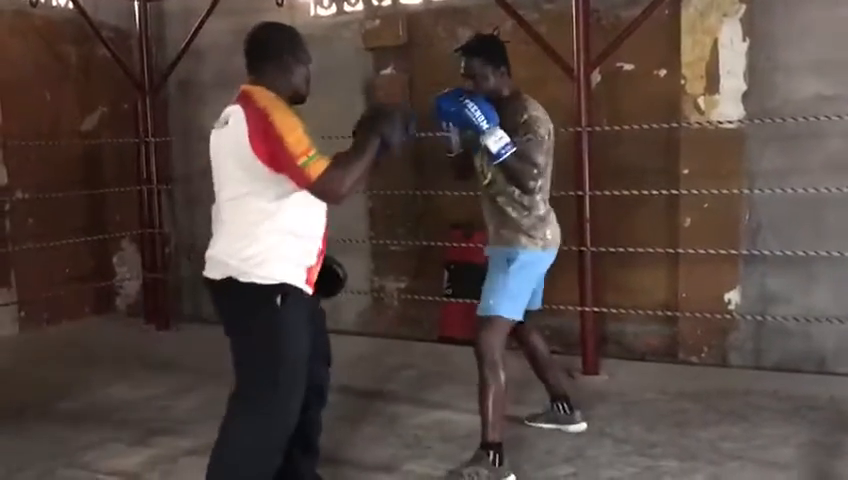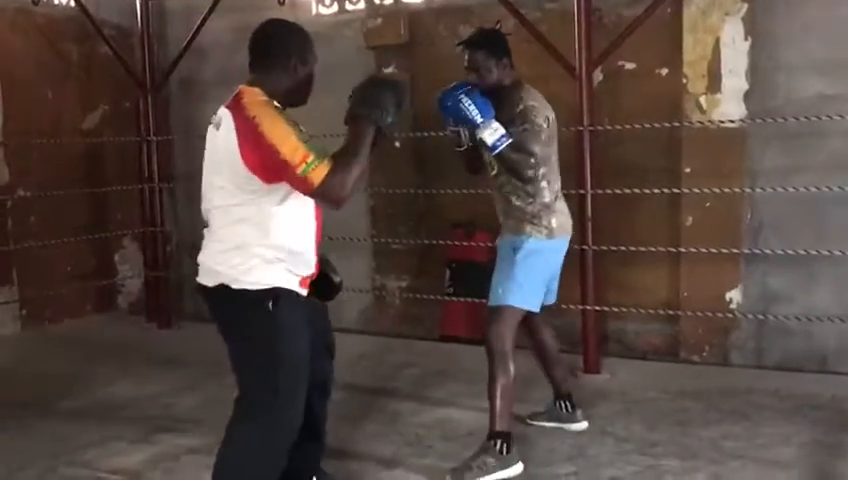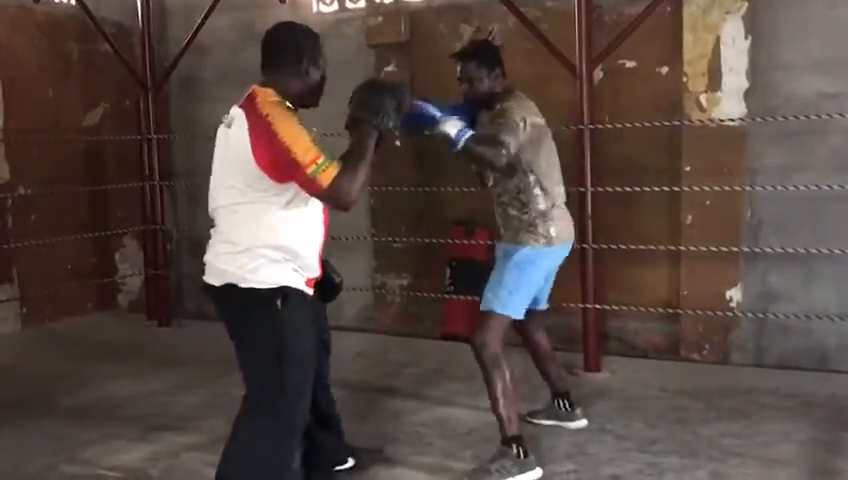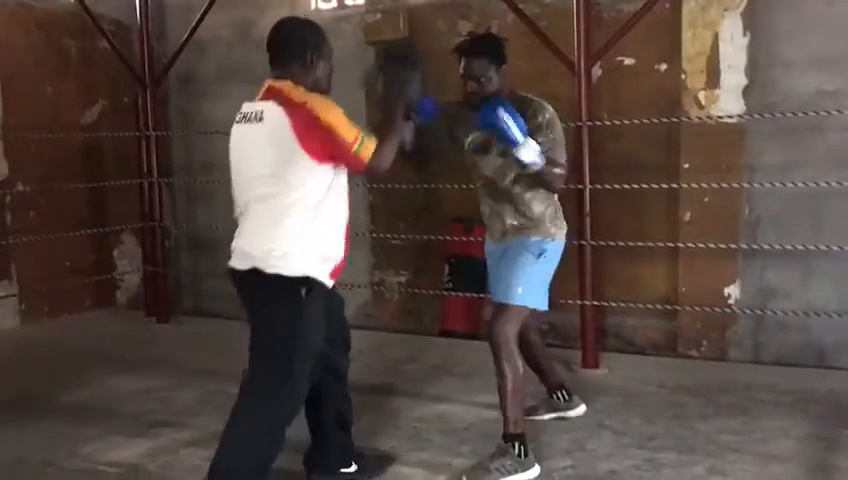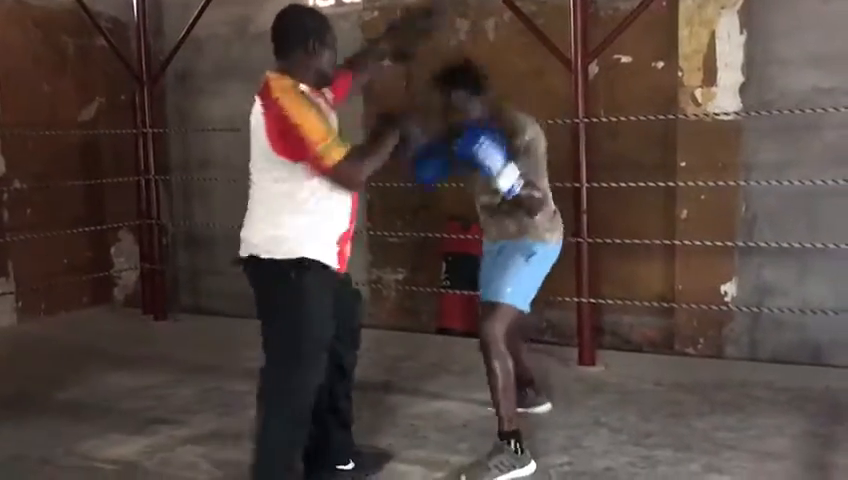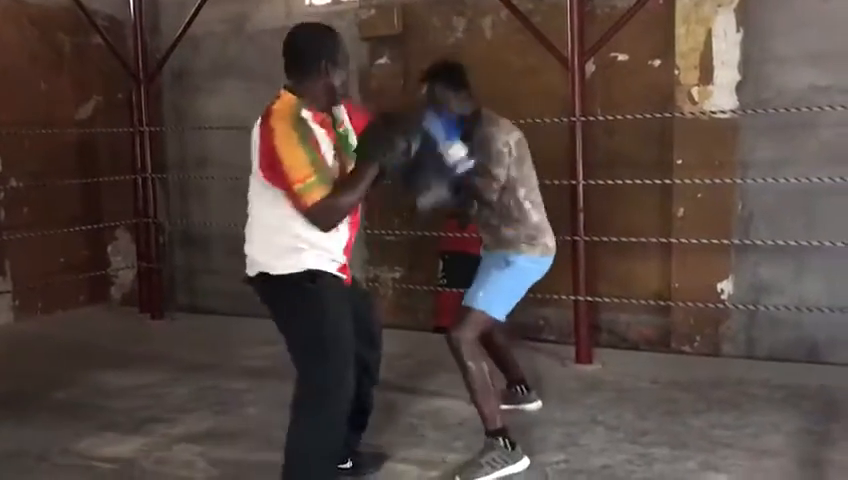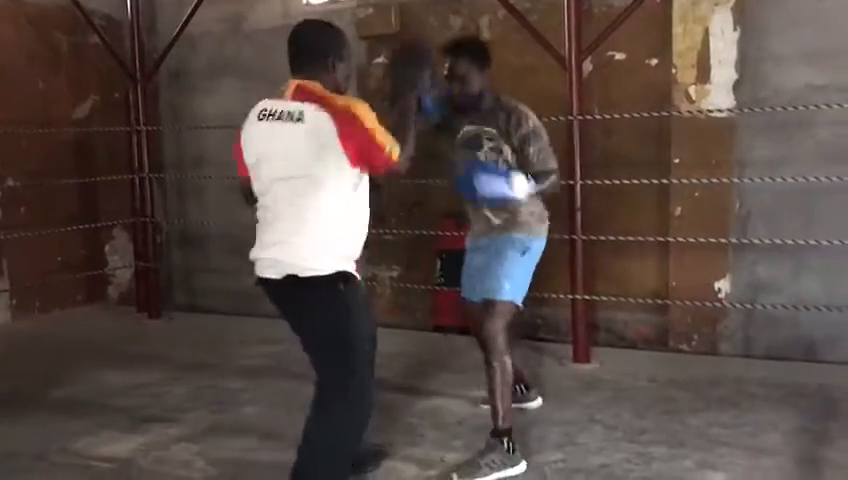
dt=0.2s
person 1, frame 1
left shoulder: (240, 113)
right shoulder: (269, 113)
right elbow: (332, 185)
left wrist: (312, 253)
right wrist: (374, 137)
left hip: (274, 278)
right hip: (260, 283)
left knee: (308, 377)
right knee: (268, 401)
person 1, frame 2
left shoulder: (239, 111)
right shoulder: (262, 118)
right elbow: (335, 189)
left wrist: (306, 261)
right wrist: (366, 125)
left hip: (267, 280)
right hip: (254, 286)
left knee: (312, 366)
right knee: (271, 405)
person 1, frame 3
left shoulder: (250, 112)
right shoulder: (275, 120)
right elbow: (343, 193)
right wrist: (368, 129)
left hip: (272, 278)
right hip: (260, 285)
left knee: (307, 369)
right knee: (276, 404)
person 1, frame 4
left shoulder: (256, 110)
right shoulder: (307, 109)
right elbow: (379, 157)
right wrist: (398, 105)
left hip: (292, 268)
right hip: (285, 274)
left knee: (329, 363)
right knee: (273, 391)
person 1, frame 5
left shoulder: (310, 90)
right shoulder: (286, 102)
left elbow: (351, 68)
right elbow: (350, 174)
left wrist: (395, 39)
right wrist: (392, 133)
left hip: (318, 257)
right hip: (287, 261)
left knee: (337, 357)
right knee: (294, 374)
person 1, frame 6
left shoulder: (331, 113)
right shoulder: (286, 127)
left elbow: (364, 134)
right elbow: (324, 214)
right wrist: (371, 164)
left hip: (318, 268)
right hip: (293, 274)
left knee: (361, 352)
right knee: (327, 382)
person 1, frame 7
left shoulder: (262, 111)
right shoulder: (344, 113)
left elbow: (251, 186)
right elbow: (398, 161)
right wrist: (407, 104)
left hip: (277, 264)
right hip: (318, 272)
left knee: (345, 366)
right knee: (348, 382)
person 2, frame 1
left shoulder: (528, 116)
right shoulder: (495, 114)
left elbow: (530, 180)
right elbow: (463, 172)
left hip: (526, 242)
right hip: (510, 240)
left knee: (488, 341)
right knee: (520, 327)
right ankle: (565, 407)
person 2, frame 2
left shoulder: (527, 106)
right shoulder: (501, 106)
left elbow: (526, 169)
right elbow: (474, 166)
left wrist: (484, 125)
right wrist: (467, 129)
left hip: (535, 232)
right hip: (545, 231)
left knee: (498, 331)
right knee: (533, 319)
right ankle: (566, 406)
person 2, frame 3
left shoulder: (512, 111)
right shoulder: (503, 111)
left elbow: (495, 159)
right elbow: (493, 170)
left wrist: (450, 126)
right wrist: (460, 132)
left hip: (535, 241)
right hip: (547, 235)
left knee: (485, 338)
right knee: (528, 323)
right ankle: (565, 406)
person 2, frame 4
left shoulder: (537, 113)
right shoulder: (459, 113)
left elbow: (555, 181)
right elbow: (421, 151)
left wrist: (522, 143)
right wrist: (420, 128)
left hip: (537, 235)
right hip: (498, 237)
left knee: (501, 332)
right knee: (517, 325)
right ankle: (563, 398)
person 2, frame 5
left shoulder: (522, 131)
right shoulder: (461, 131)
left elbow: (533, 202)
left wrist: (499, 169)
right wrist: (430, 167)
left hip: (534, 240)
right hip: (499, 237)
left knee: (490, 332)
right knee: (498, 322)
right ankle: (529, 392)
person 2, frame 6
left shoulder: (496, 133)
right shoulder: (468, 132)
left elbow: (491, 196)
right elbow: (473, 195)
left hip: (523, 251)
right hip: (499, 247)
left knee: (462, 338)
right knee: (481, 324)
left ankle: (502, 446)
right ankle: (519, 390)
person 2, frame 7
left shoulder: (520, 119)
right shoulder: (455, 113)
left elbow: (546, 179)
left wrist: (510, 186)
left hip: (520, 234)
right hip: (482, 234)
left knee: (492, 328)
right knee: (476, 315)
right ankle: (521, 388)
